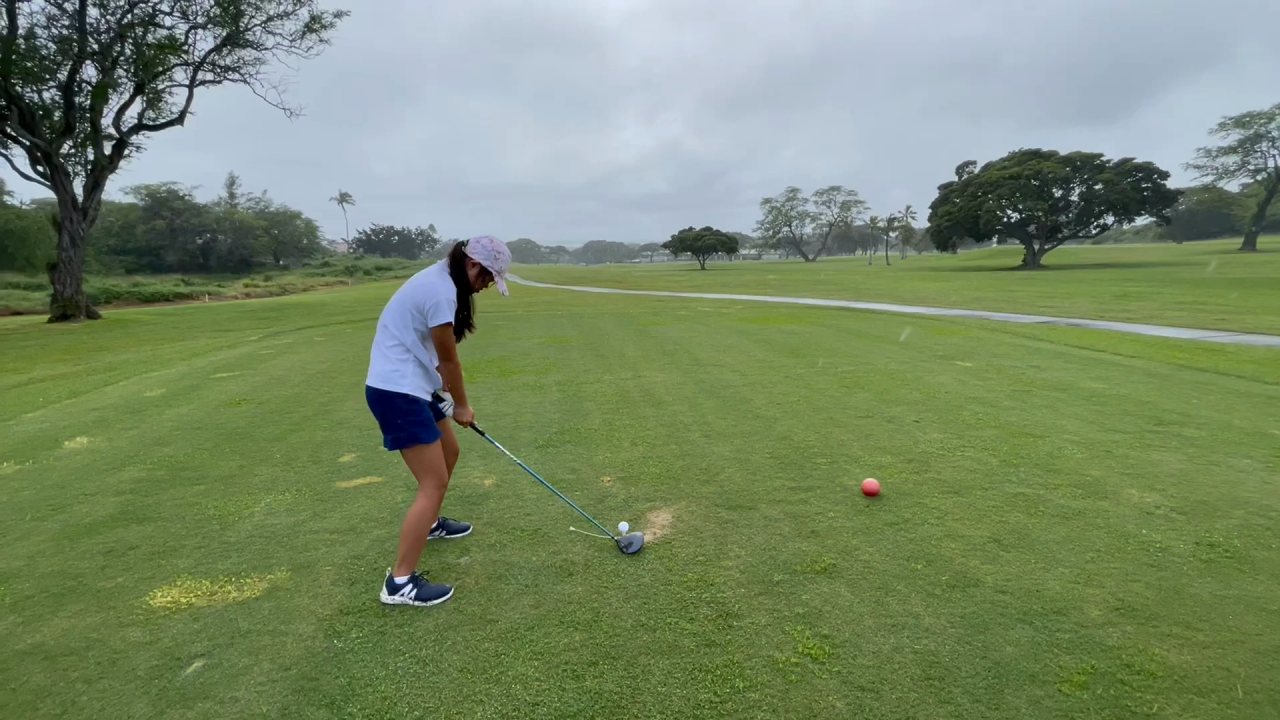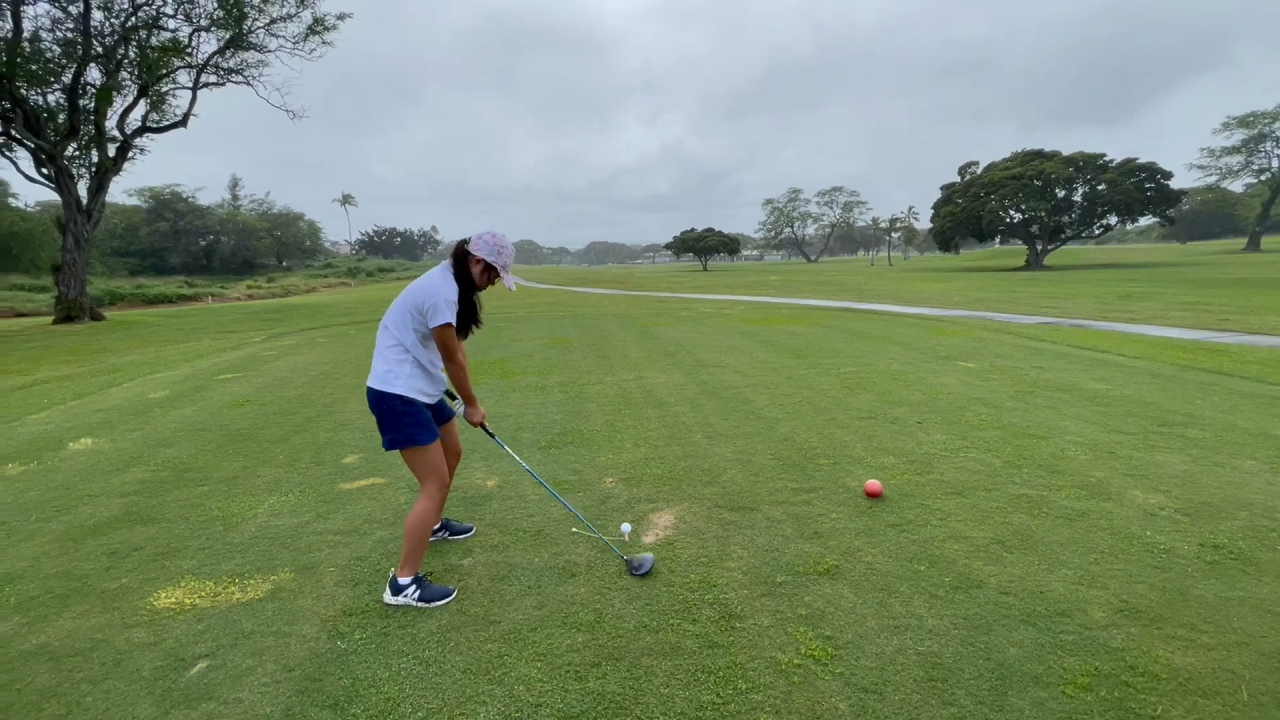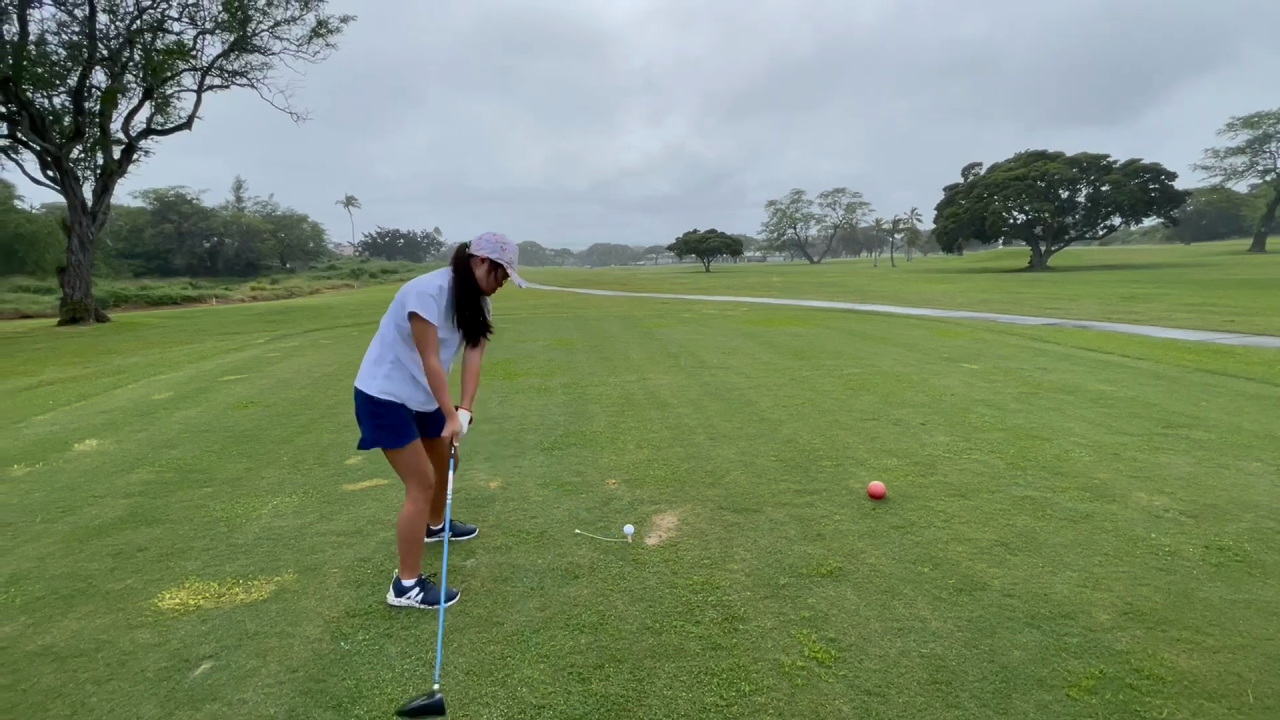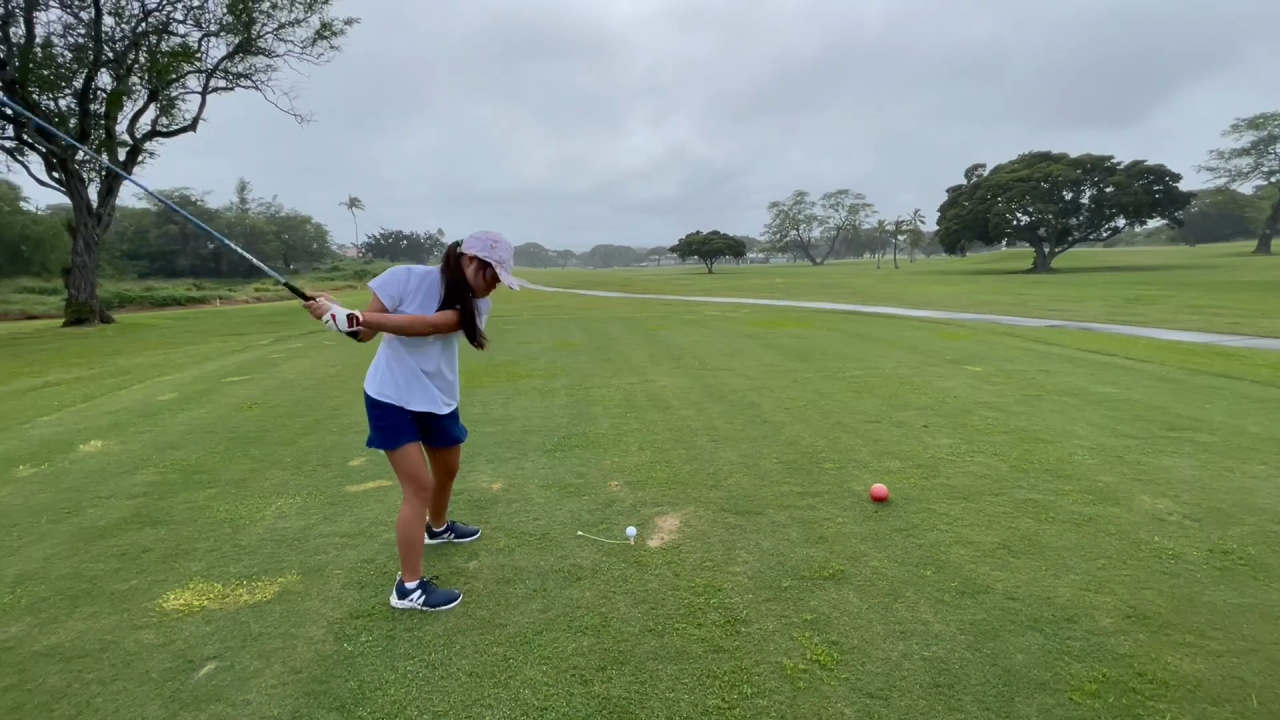
dt=0.3s
person 1, frame 1
left shoulder: (442, 280)
right shoulder: (441, 292)
right elbow: (448, 358)
left wrist: (448, 395)
right wrist: (462, 405)
left hip: (414, 387)
right hip: (397, 392)
left knee: (447, 452)
right knee: (433, 482)
left ankle: (432, 523)
right ankle: (400, 582)
person 1, frame 2
left shoulder: (450, 282)
right shoulder: (442, 293)
left elbow: (455, 350)
right elbow: (453, 360)
left wrist: (462, 398)
right wrist: (472, 404)
left hip: (421, 389)
right hip: (398, 394)
left knee: (451, 454)
right knee: (435, 483)
left ankle: (434, 525)
right ankle: (403, 583)
person 1, frame 3
left shoulder: (476, 304)
right shoulder: (428, 290)
left elbow: (474, 356)
right elbow: (430, 358)
left wrist: (465, 410)
right wrist: (448, 418)
left hip: (428, 397)
right hip: (386, 397)
left knee: (444, 464)
right knee: (421, 484)
left ankle: (435, 526)
right ankle: (406, 585)
person 1, frame 4
left shoulder: (477, 305)
right shoulder: (404, 278)
left elbow: (422, 326)
right elbow: (365, 330)
left wrist: (359, 319)
right wrist: (339, 314)
left hip: (440, 403)
right hip: (389, 398)
left knee: (448, 470)
right knee: (417, 488)
left ankle: (437, 527)
right ankle: (409, 587)
